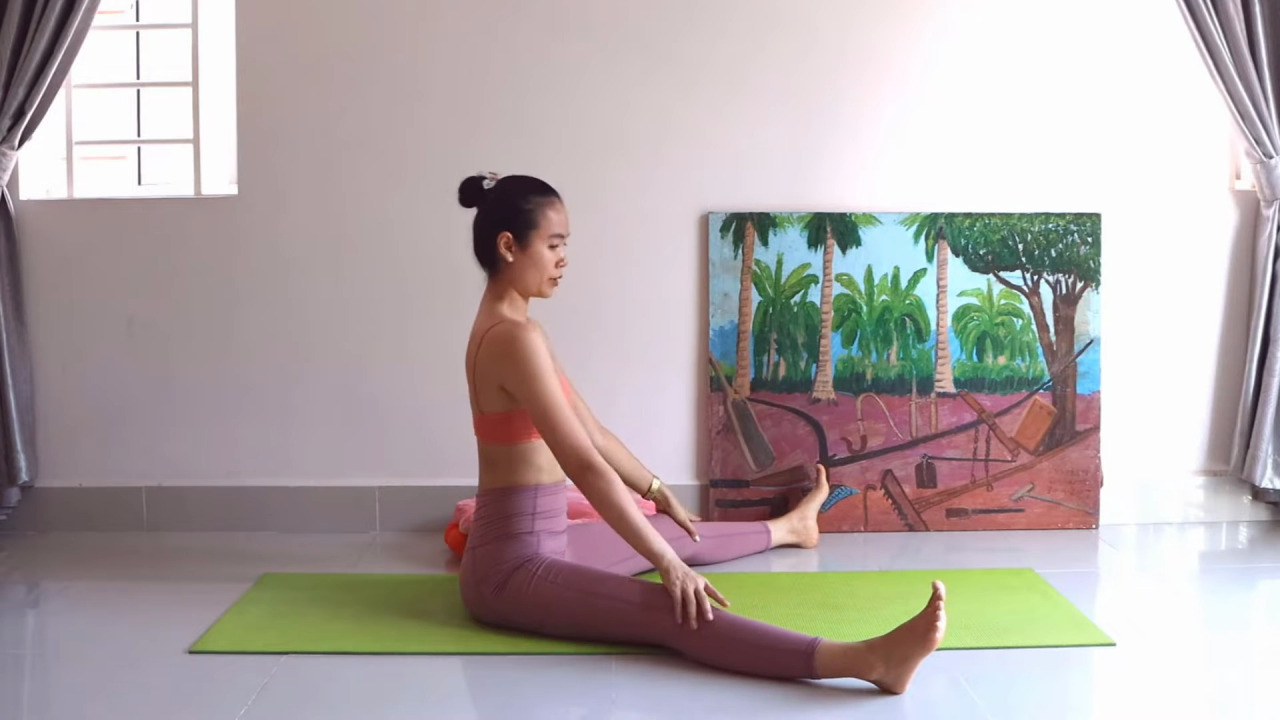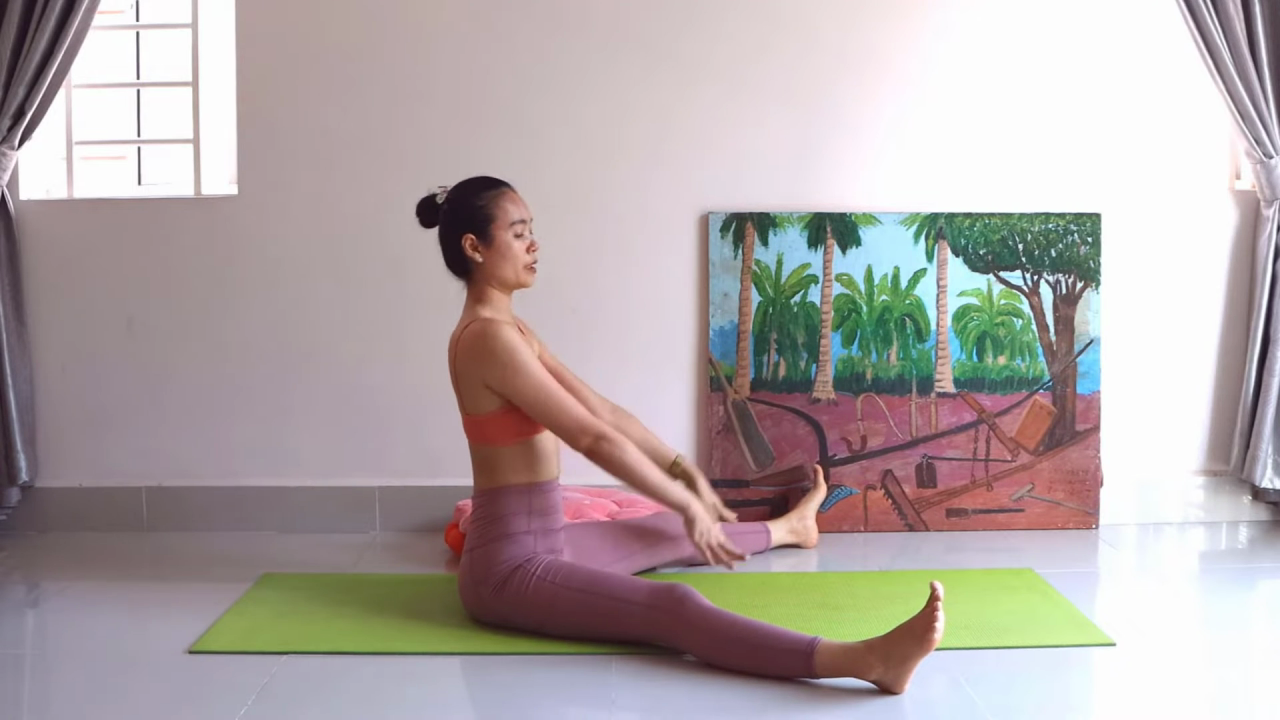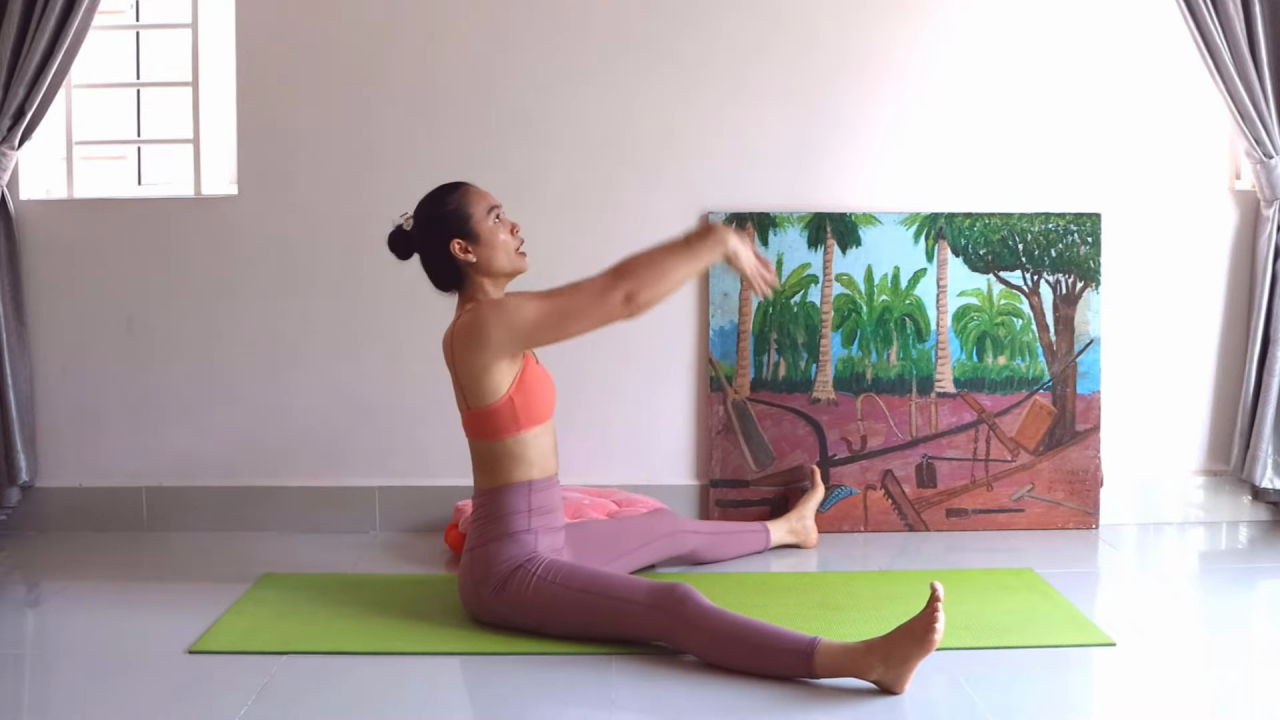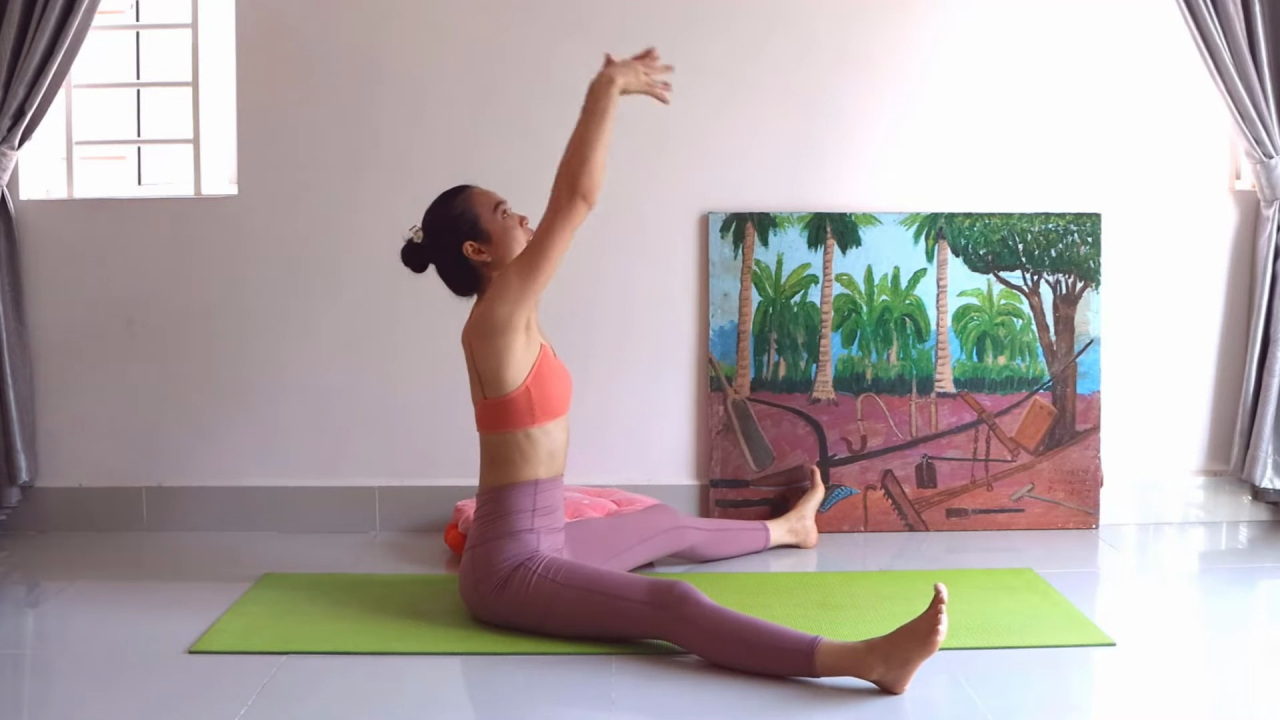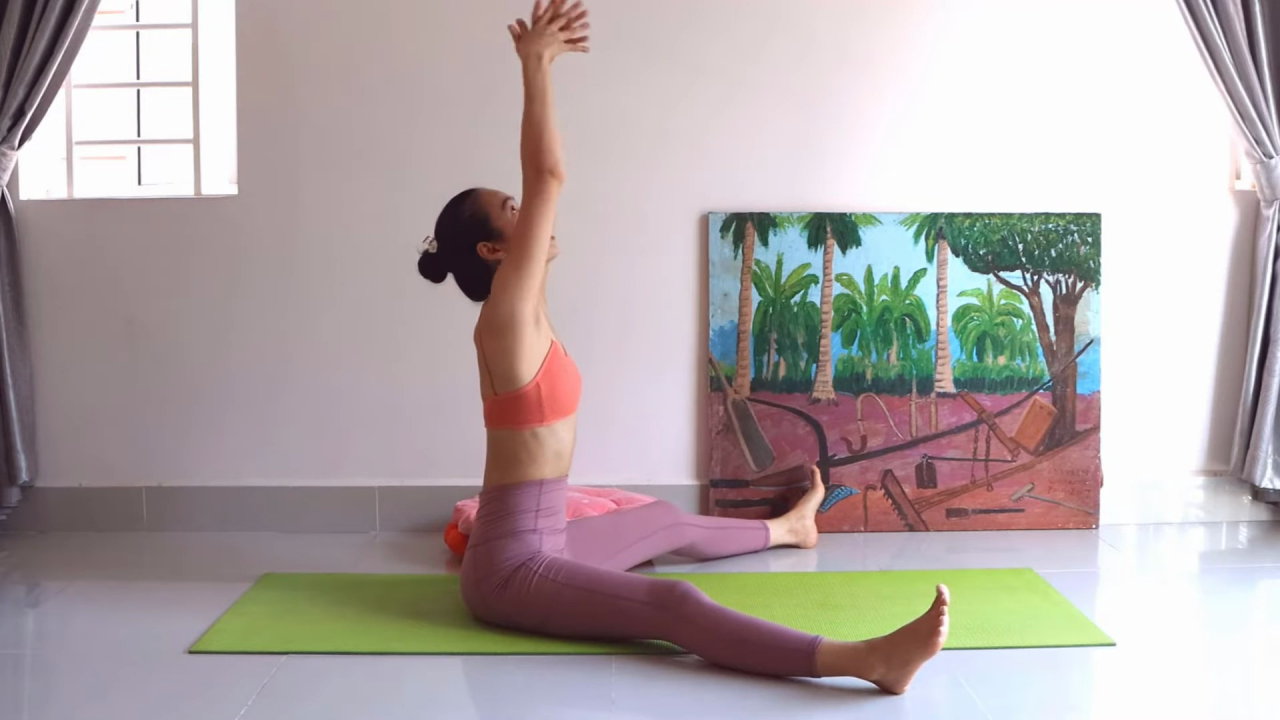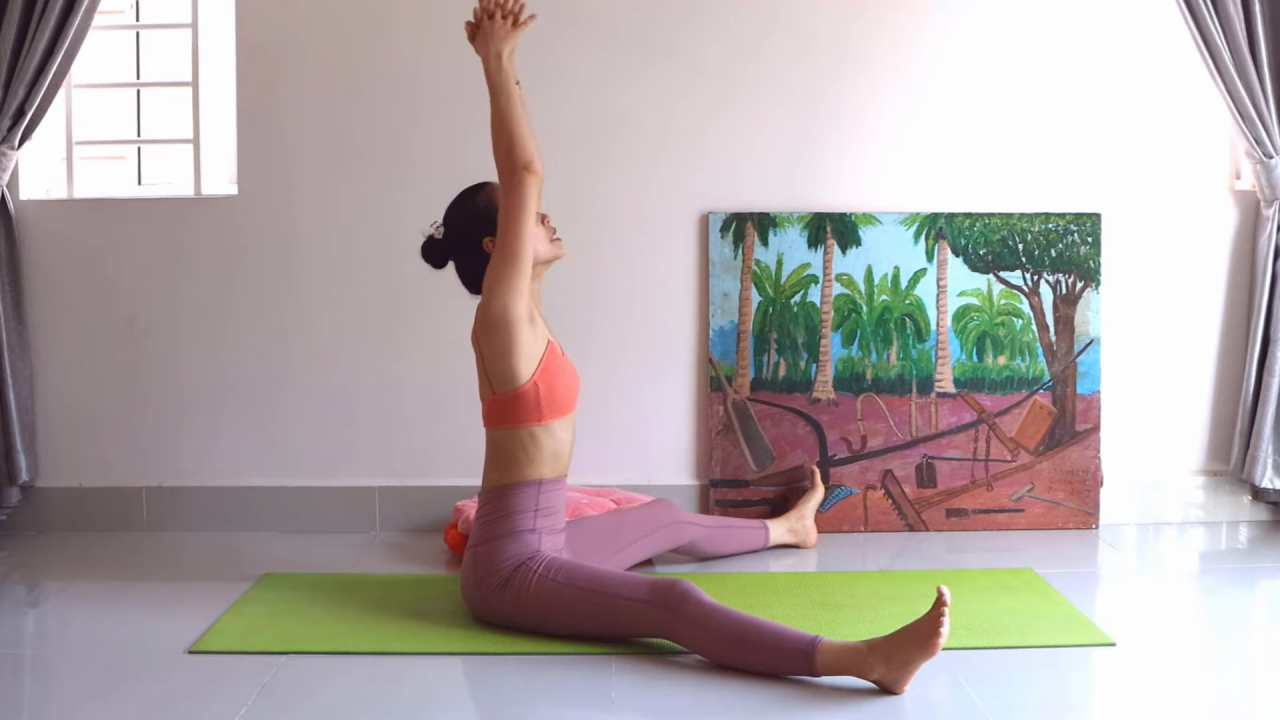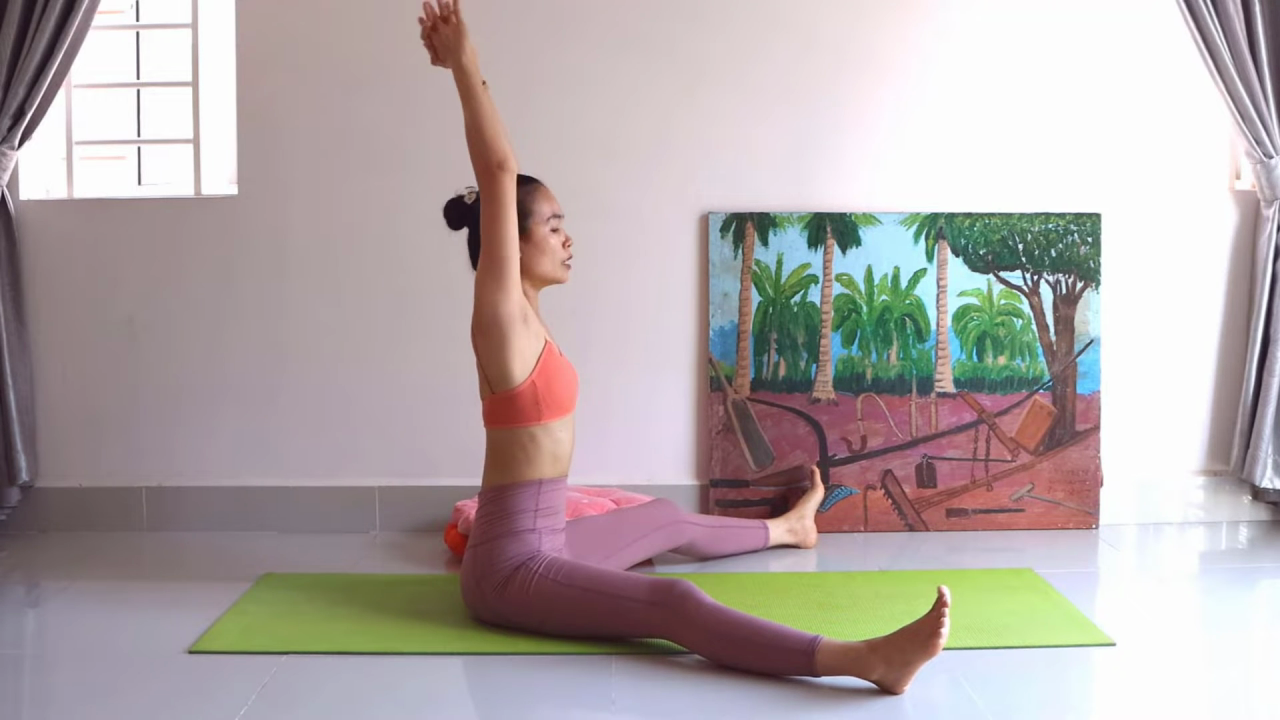
dt=0.4s
person 1, frame 1
left shoulder: (509, 326)
right shoulder: (513, 338)
left elbow: (590, 431)
right elbow: (584, 465)
left wrist: (660, 493)
right wrist: (667, 564)
left hip: (540, 541)
right hip: (511, 567)
left knee: (674, 533)
right knee: (676, 613)
left ankle: (787, 527)
right ankle: (868, 660)
person 1, frame 2
left shoulder: (508, 328)
right shoulder: (488, 338)
left elbow: (599, 407)
right elbow: (594, 438)
left wrist: (681, 468)
right wrist: (682, 501)
left hip: (537, 542)
right hip: (508, 567)
left knee: (668, 531)
right knee: (674, 606)
left ankle: (786, 528)
right ankle: (868, 660)
person 1, frame 3
left shoulder: (499, 317)
right shoulder: (485, 326)
left elbow: (611, 285)
right elbow: (623, 296)
left wrist: (701, 243)
right wrist: (713, 242)
left hip: (541, 541)
right hip: (509, 566)
left knee: (664, 529)
right knee: (673, 607)
left ankle: (784, 528)
right ankle: (867, 660)
person 1, frame 4
left shoulder: (509, 317)
right shoulder: (497, 317)
left elbow: (571, 198)
right elbow: (577, 198)
left wrist: (606, 94)
right wrist: (605, 91)
left hip: (538, 541)
right hip: (511, 567)
left knee: (664, 526)
right knee: (675, 606)
left ankle: (785, 528)
right ankle: (867, 660)
person 1, frame 5
left shoulder: (519, 315)
right shoulder: (507, 314)
left elbow: (543, 178)
right elbow: (549, 176)
left wrist: (540, 61)
right wrist: (535, 63)
left hip: (539, 541)
right hip: (512, 567)
left knee: (664, 521)
right knee: (674, 605)
left ankle: (784, 528)
right ankle: (867, 660)
person 1, frame 6
left shoulder: (519, 313)
right shoulder: (502, 313)
left elbow: (520, 174)
right elbow: (525, 171)
left wrist: (503, 64)
right wrist: (496, 63)
left hip: (538, 540)
right hip: (510, 566)
left knee: (664, 520)
right knee: (673, 604)
left ankle: (784, 528)
right ankle: (867, 659)
person 1, frame 7
left shoulder: (518, 311)
right shoulder: (500, 313)
left elbow: (498, 168)
right elbow: (497, 171)
left wrist: (467, 68)
right wrist: (463, 66)
left hip: (539, 541)
right hip: (511, 566)
left knee: (664, 519)
right knee: (674, 603)
left ankle: (783, 528)
right ankle: (869, 660)
